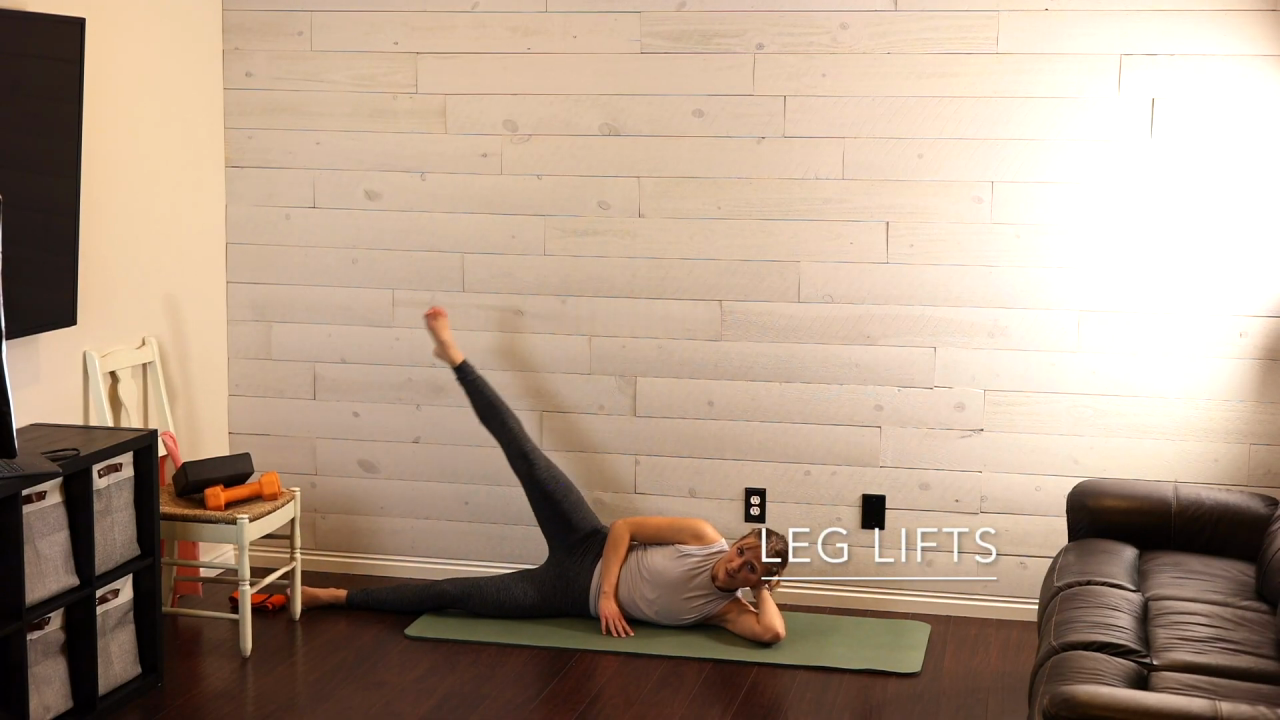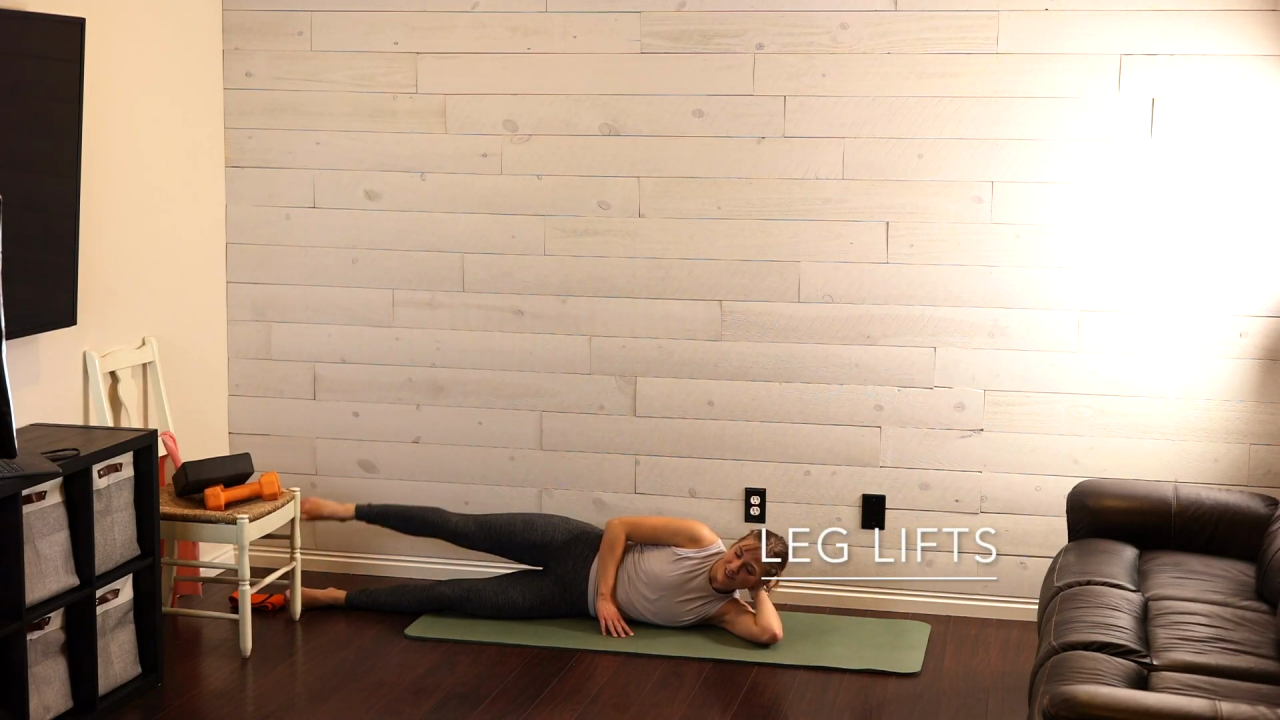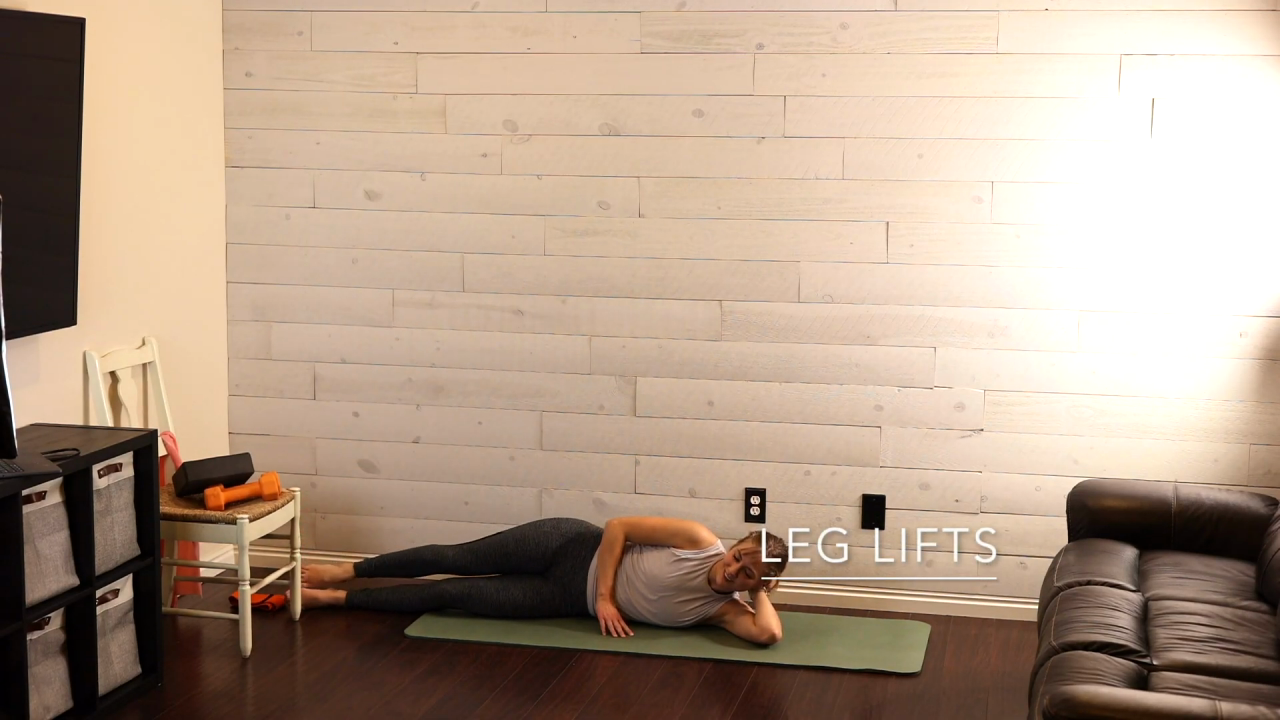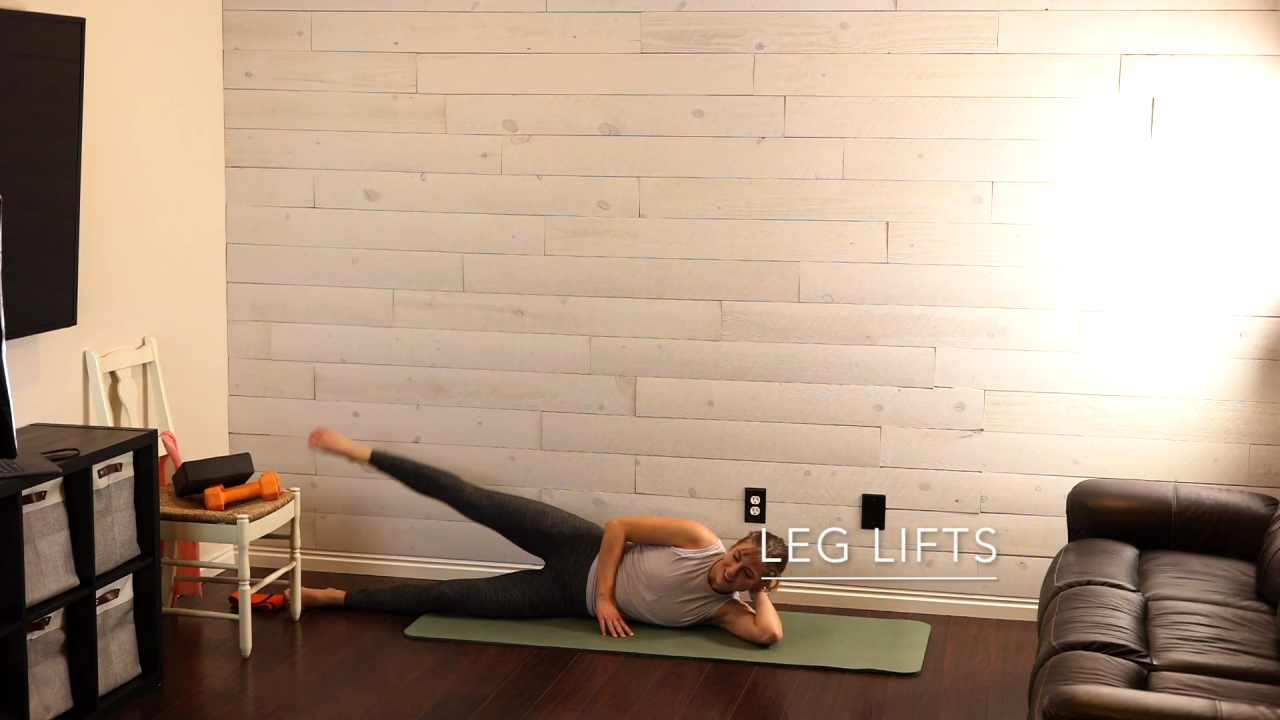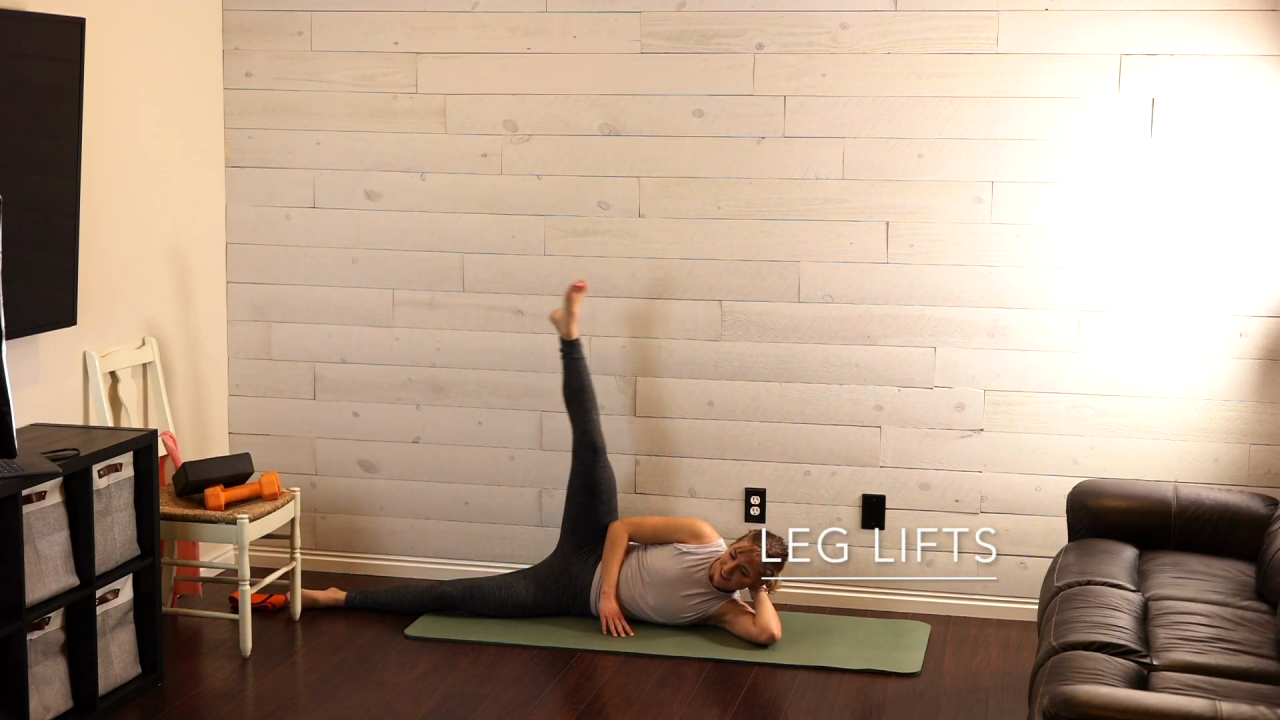
dt=0.4s
person 1, frame 1
left shoulder: (727, 609)
right shoulder: (704, 537)
left elbow: (772, 631)
right elbow: (623, 527)
left wrist: (763, 589)
right wrist: (608, 592)
left hip: (574, 598)
right hip: (588, 552)
left knee: (454, 594)
right knee: (519, 447)
left ankle: (336, 596)
right ankle: (456, 358)
person 1, frame 2
left shoulder: (725, 608)
right shoulder: (701, 540)
left elbow: (772, 633)
right elbow: (618, 526)
left wrist: (760, 590)
right wrist: (606, 593)
left hip: (574, 601)
right hip: (578, 554)
left knee: (454, 596)
right knee: (465, 529)
left ankle: (336, 597)
right ankle: (347, 510)
person 1, frame 3
left shoulder: (723, 609)
right shoulder: (699, 541)
left elbow: (769, 633)
right elbow: (617, 526)
left wrist: (760, 589)
right wrist: (605, 593)
left hip: (571, 598)
right hip: (574, 549)
left knee: (450, 595)
right knee: (456, 560)
left ankle: (336, 598)
right ankle: (345, 571)
person 1, frame 4
left shoulder: (723, 607)
right shoulder: (701, 539)
left elbow: (770, 634)
right elbow: (618, 526)
left wrist: (759, 587)
right wrist: (604, 593)
left hip: (574, 598)
right hip: (578, 547)
left knee: (445, 597)
right knee: (470, 500)
left ankle: (337, 597)
right ankle: (362, 454)
person 1, frame 5
left shoulder: (724, 608)
right shoulder: (702, 537)
left elbow: (768, 634)
right elbow: (622, 528)
left wrist: (760, 588)
right wrist: (608, 592)
left hip: (577, 597)
right hip: (590, 554)
left knee: (454, 596)
right knee: (590, 444)
left ankle: (338, 600)
right ankle: (570, 331)
